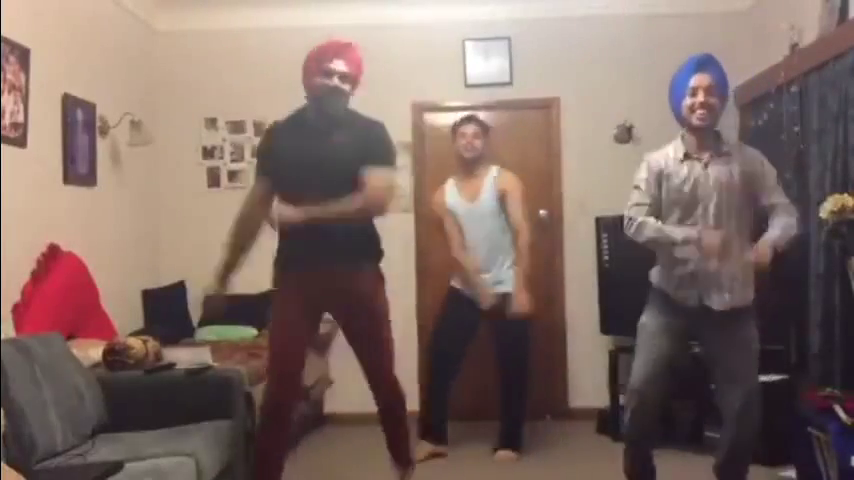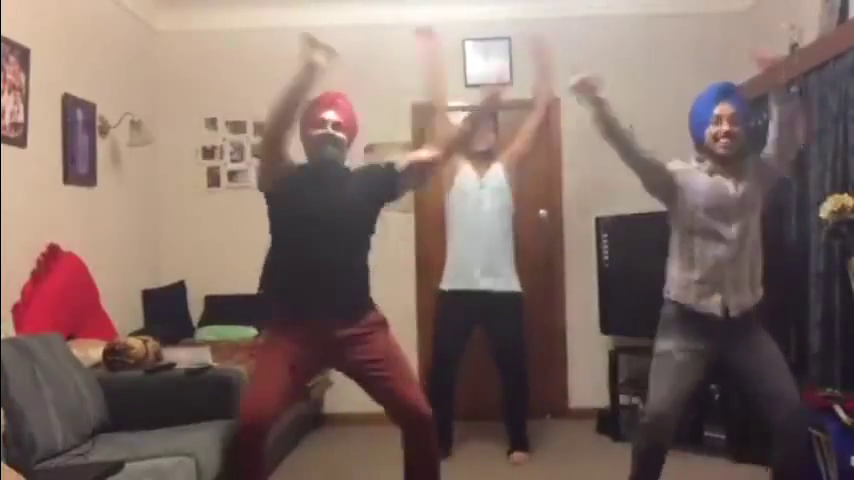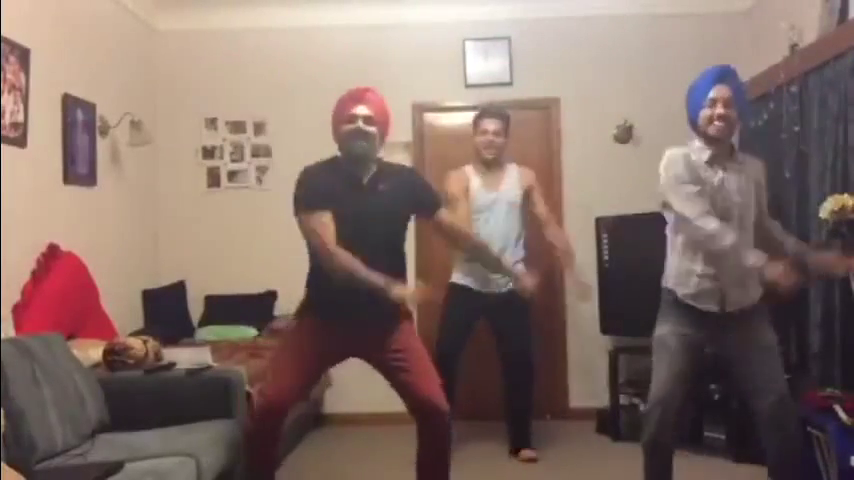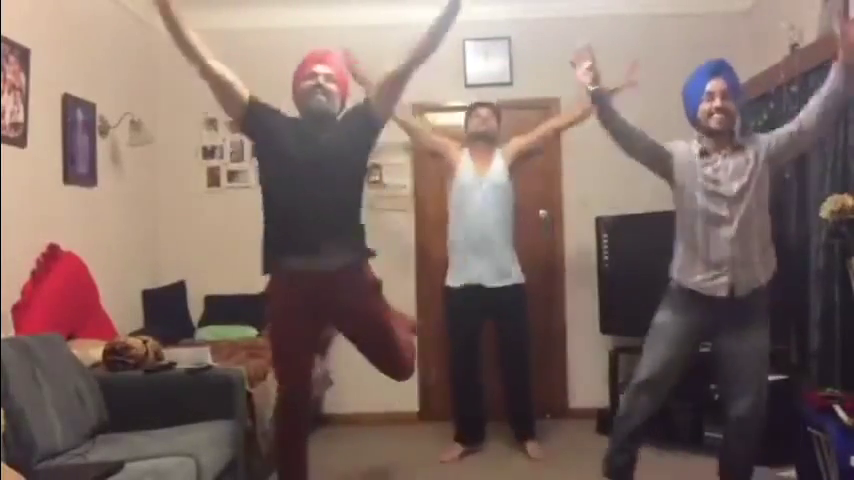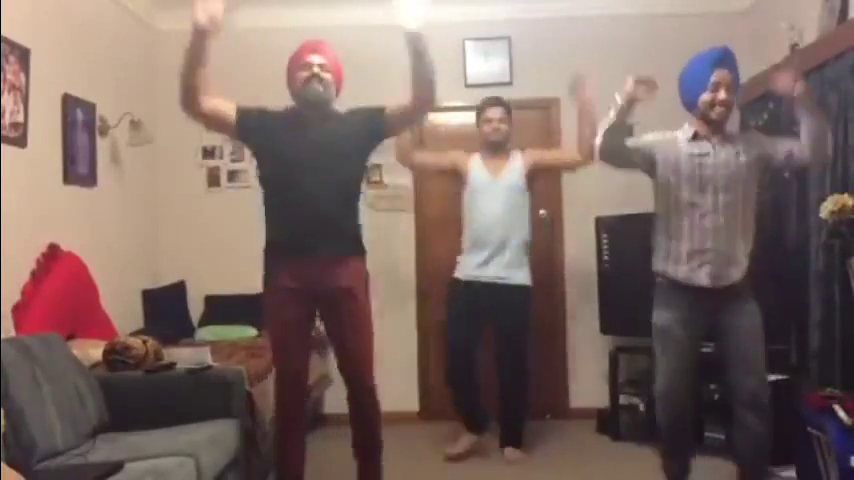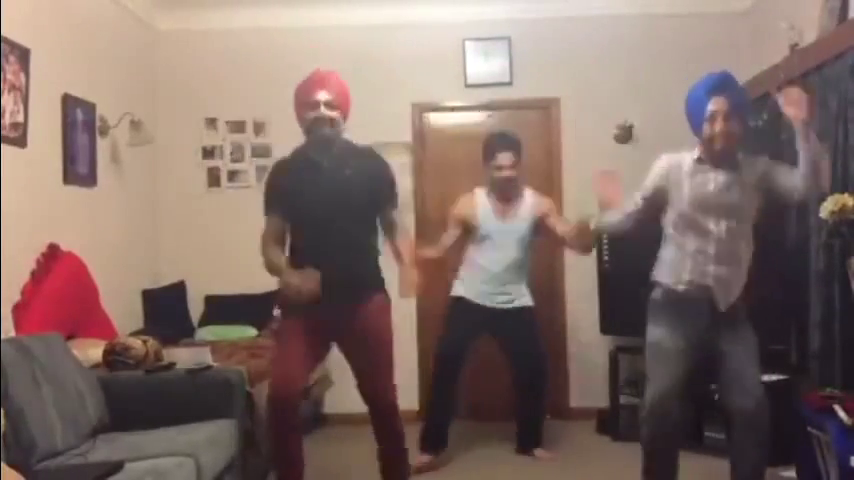
dt=0.5s
person 1, frame 1
left shoulder: (370, 132)
right shoulder: (279, 136)
left elbow: (378, 200)
right elbow: (253, 210)
left wrist: (303, 215)
right wrist: (224, 274)
left hip: (357, 270)
right hip: (298, 273)
left knee: (383, 379)
right knee: (280, 388)
person 1, frame 2
left shoulder: (371, 181)
right shoulder: (283, 180)
left elbow: (440, 151)
right elbow: (273, 135)
left wrist: (485, 109)
right wrist: (307, 74)
left hip: (358, 325)
right hip: (293, 326)
left knee: (419, 417)
right knee: (252, 422)
person 1, frame 3
left shoulder: (407, 181)
right shoulder: (315, 181)
left elbow: (458, 234)
right elbow: (326, 250)
left wrist: (509, 271)
right wrist: (389, 287)
left hip: (388, 317)
right hip: (325, 317)
left knee: (435, 411)
right knee: (267, 410)
person 1, frame 4
left shoulder: (359, 126)
right shoulder: (271, 128)
left elbow: (407, 66)
right elbow: (210, 68)
left hip: (350, 277)
right hip: (290, 283)
left knee: (399, 364)
right knee: (294, 396)
left ankle: (396, 326)
person 1, frame 5
left shoulder: (359, 125)
right shoulder: (266, 125)
left elbow: (422, 102)
right elbow: (195, 104)
left wrist: (415, 43)
left hip: (344, 269)
right hip: (286, 271)
left knee: (360, 378)
right knee: (290, 382)
person 1, frame 6
left shoulder: (370, 164)
right shoulder: (285, 172)
left elbow: (393, 227)
right elbow: (271, 243)
left wrist: (408, 263)
right wrist: (286, 275)
left hip: (364, 300)
right hip: (305, 304)
left knee: (382, 403)
right knee: (282, 398)
person 2, frame 1
left shoulder: (749, 161)
right shoulder: (657, 163)
left elbow: (784, 214)
right elbow: (635, 223)
left wrist: (770, 245)
right wrist: (691, 236)
left hip: (731, 301)
right hip: (671, 298)
left knee: (741, 408)
right knee: (642, 391)
person 2, frame 2
left shoulder: (757, 174)
right shoulder: (678, 179)
left elbow: (787, 142)
right elbow: (634, 156)
left wrist: (778, 93)
right wrist: (599, 107)
left hip: (743, 319)
right hip: (687, 317)
left knee: (789, 412)
right knee: (659, 415)
person 2, frame 3
left shoulder: (753, 171)
right shoulder: (678, 162)
right elbow: (700, 224)
left wrist: (812, 258)
right wrist: (763, 263)
left hip: (743, 305)
right hip: (686, 305)
left knee: (775, 404)
right knee: (662, 405)
person 2, frame 4
left shoulder: (763, 152)
right shoulder: (677, 158)
left elbow: (811, 120)
right elbow: (625, 137)
right wrist: (597, 93)
left hip: (746, 301)
right hip: (688, 297)
left knee: (747, 411)
right knee: (645, 386)
person 2, frame 5
left shoulder: (752, 147)
right shoulder: (664, 148)
left elbow: (812, 151)
right elbow: (609, 151)
left wrist: (803, 102)
right wrist: (625, 106)
left hip: (732, 289)
right hip: (678, 289)
left knee: (752, 393)
right knee: (673, 396)
person 2, frame 6
left shoulder: (755, 170)
right shoulder: (671, 168)
left elbow: (805, 186)
right elbow: (632, 218)
left wrist: (803, 129)
right wrist: (610, 214)
left hip: (726, 308)
right hip: (675, 303)
left knee: (751, 407)
right knee: (661, 406)
person 3, frame 1
left shoulder: (505, 181)
right shoulder: (443, 194)
left elbow: (521, 235)
right elbow: (457, 248)
left wrist: (520, 288)
right wrist: (477, 284)
left hip: (506, 288)
right hip: (465, 289)
left knee: (512, 365)
right knee: (441, 357)
left ankle: (510, 440)
right ankle: (432, 437)
person 3, frame 2
left shoulder: (505, 165)
right shoulder: (453, 168)
left elbow: (538, 112)
right elbow: (440, 109)
left wrist: (541, 64)
right wrist: (432, 54)
left hip: (502, 288)
right hip: (455, 288)
left knee: (513, 370)
right knee: (441, 370)
left ankle: (518, 441)
right ankle: (436, 440)
person 3, frame 3
left shoulder: (525, 178)
right shoulder: (458, 180)
left elbow: (549, 224)
left wrist: (568, 257)
right wrist: (503, 265)
left hip: (511, 286)
right hip: (468, 285)
left knee: (519, 365)
right knee: (443, 361)
left ankle: (521, 440)
person 3, frame 4
left shoulder: (510, 153)
right shoulder: (452, 154)
left elbow: (555, 124)
right elbow: (405, 120)
right wrist: (365, 82)
left hip: (506, 279)
right hip: (462, 280)
left knee: (516, 359)
right knee: (462, 362)
left ankle: (526, 434)
right ankle: (468, 436)
person 3, frame 5
left shoulder: (527, 162)
right shoulder: (463, 163)
left elbow: (582, 156)
right elbow: (409, 159)
left wrist: (585, 109)
left hip: (513, 278)
right hip: (470, 275)
left knee: (513, 361)
right knee: (458, 352)
left ankle: (511, 438)
right ankle: (472, 426)
person 3, frame 6
left shoulder: (538, 204)
right shoulder: (468, 203)
left elbow: (579, 245)
right elbow: (442, 247)
left wrist: (584, 232)
right wrist: (421, 255)
left hip: (515, 301)
right hip: (470, 297)
left knee: (533, 368)
right knee: (446, 363)
left ankle: (529, 440)
right ankle: (431, 447)
